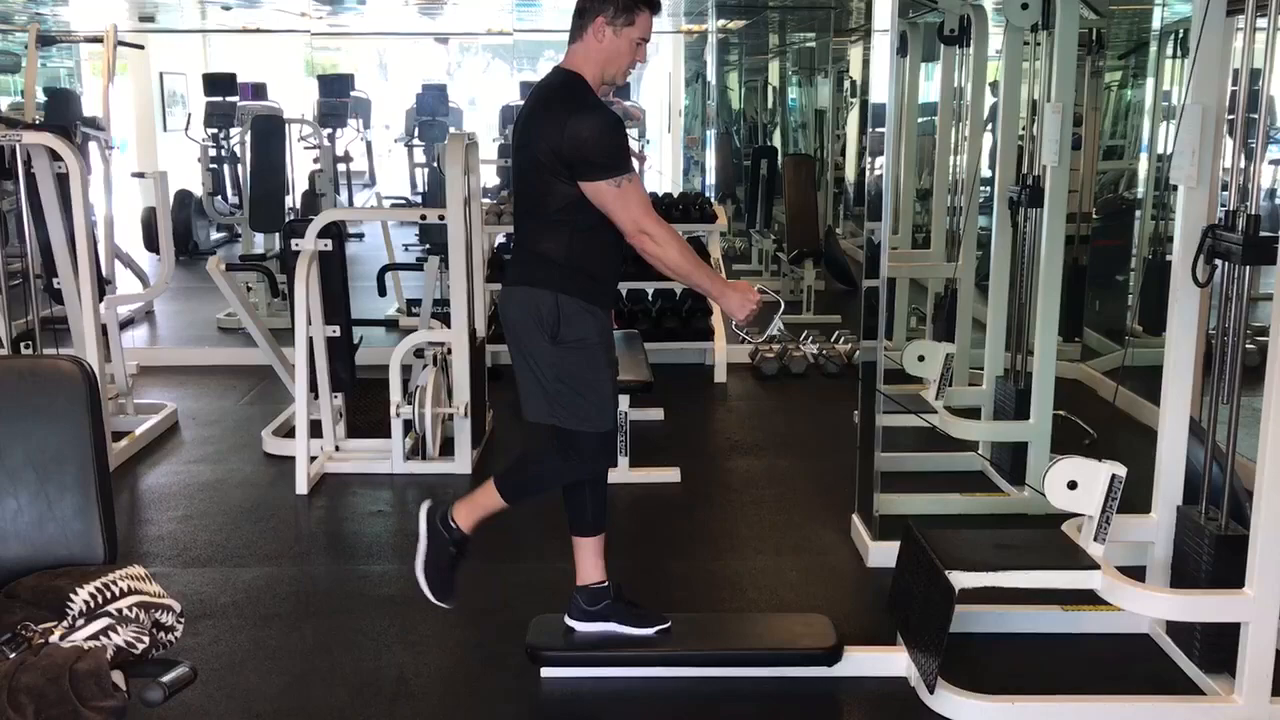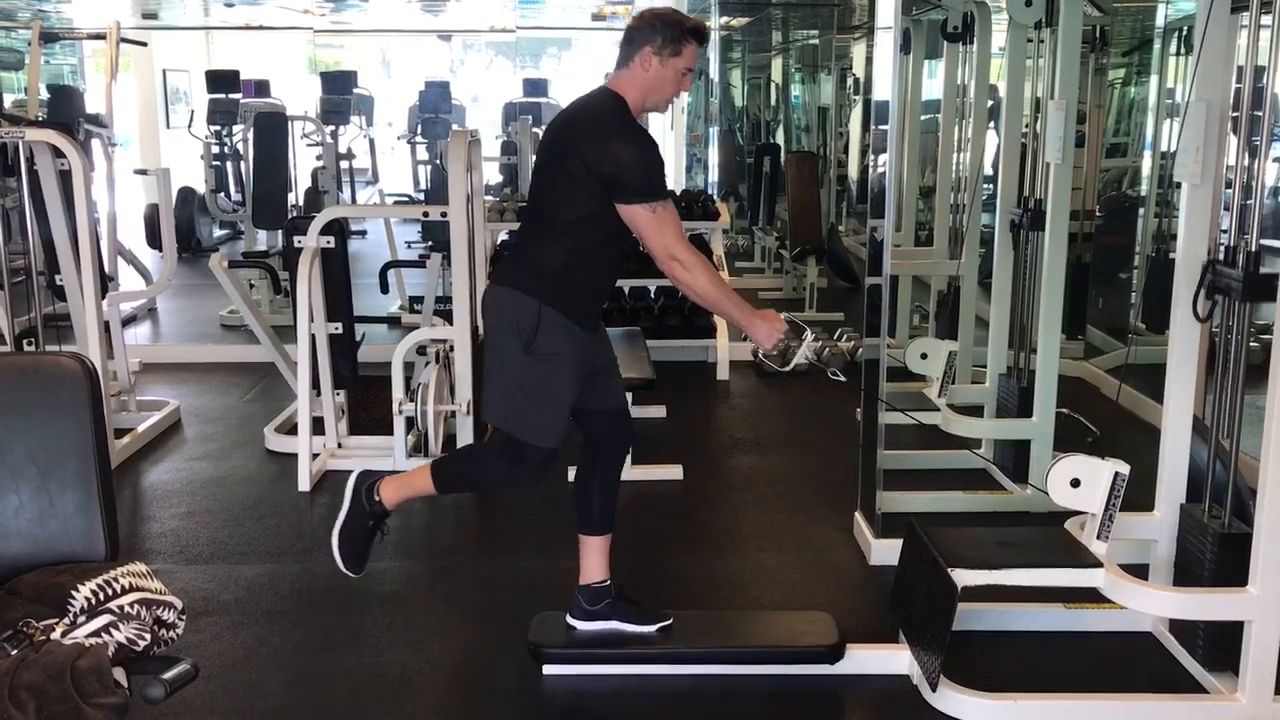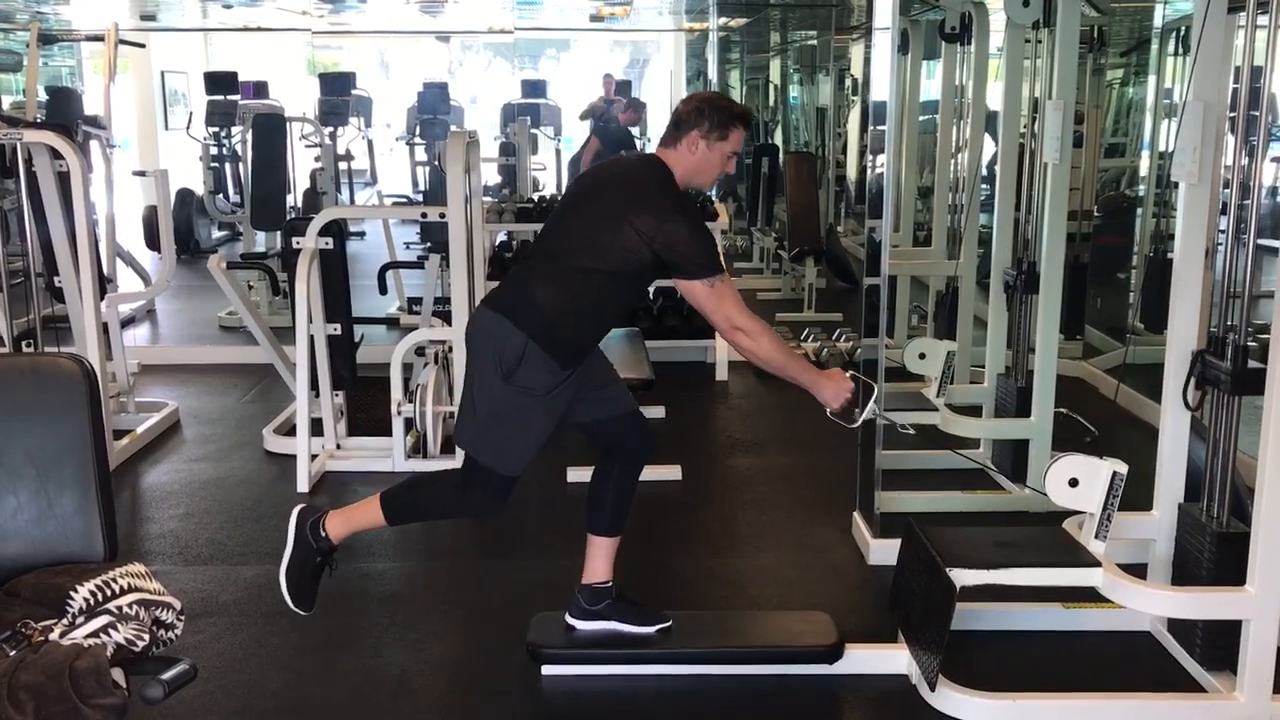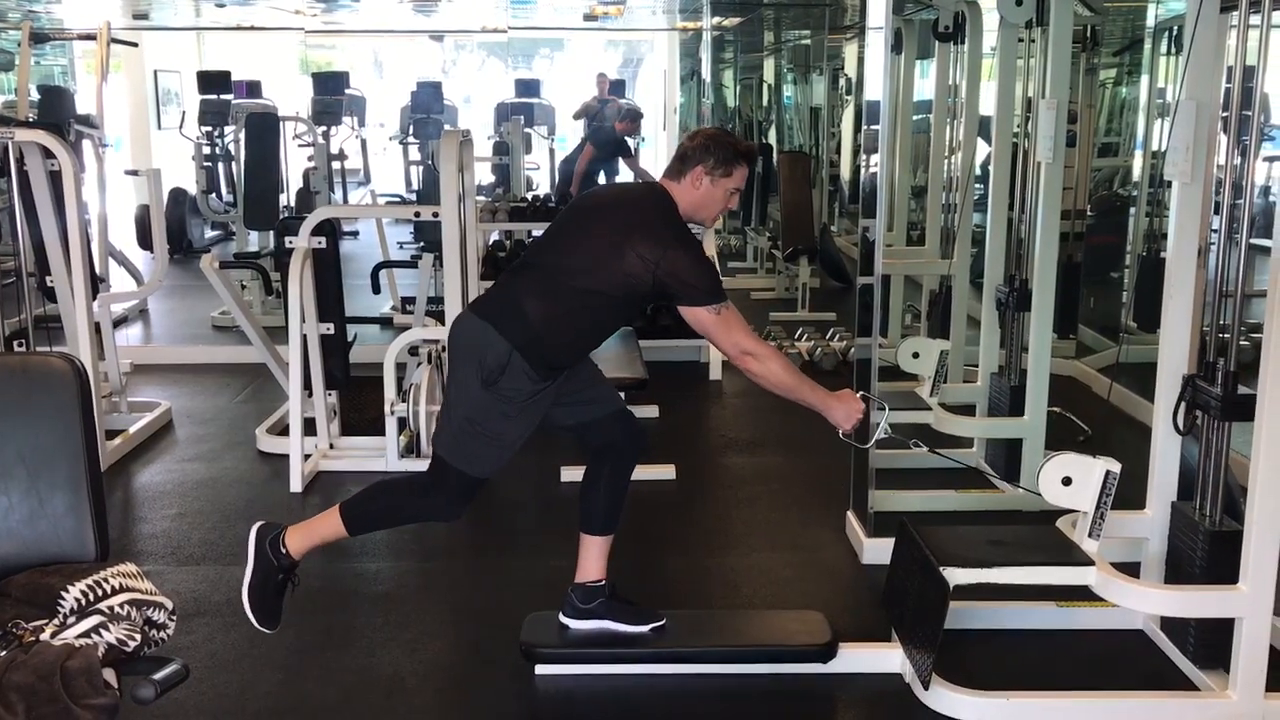
dt=0.7s
person 1, frame 1
left shoulder: (554, 99)
right shoulder: (581, 118)
right elbow: (642, 230)
right wrist: (723, 293)
left hip: (563, 296)
right hip: (556, 302)
left knee: (588, 442)
right knee: (578, 445)
left ankle: (593, 597)
right ankle: (451, 523)
person 1, frame 2
left shoulder: (591, 117)
right shoulder: (621, 140)
right elbow: (674, 257)
right wrist: (749, 321)
left hip: (560, 308)
right hip: (539, 311)
left knee: (609, 435)
right knee: (527, 456)
left ankle: (594, 596)
right ankle: (380, 495)
person 1, frame 3
left shoulder: (624, 175)
right shoulder: (671, 217)
right elbow: (738, 327)
right wrist: (818, 382)
left hip: (550, 337)
right hip: (521, 344)
left knee: (628, 439)
right knee: (483, 487)
left ankle: (593, 598)
right ankle: (322, 530)
person 1, frame 4
left shoulder: (622, 202)
right shoulder: (671, 247)
right elbow: (748, 354)
right wrist: (831, 405)
left hip: (532, 346)
right hip: (503, 355)
left knee: (618, 440)
right knee: (447, 490)
left ankle: (587, 596)
right ankle: (283, 547)
